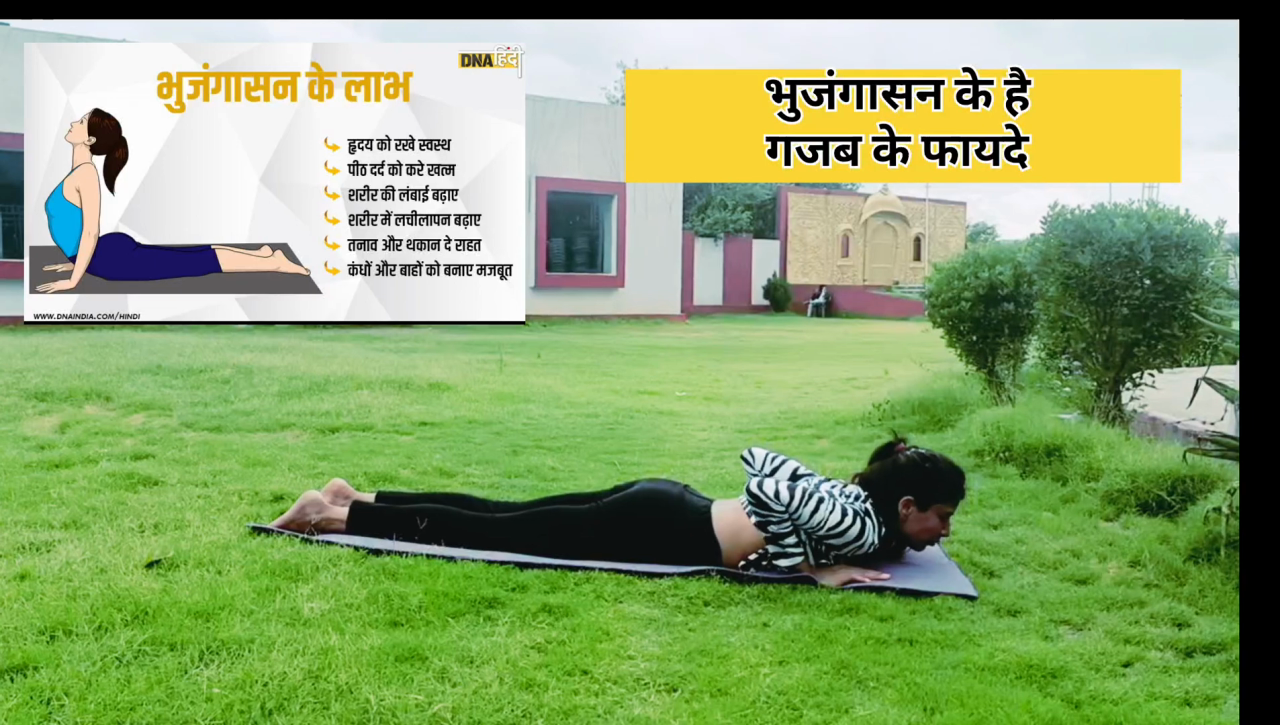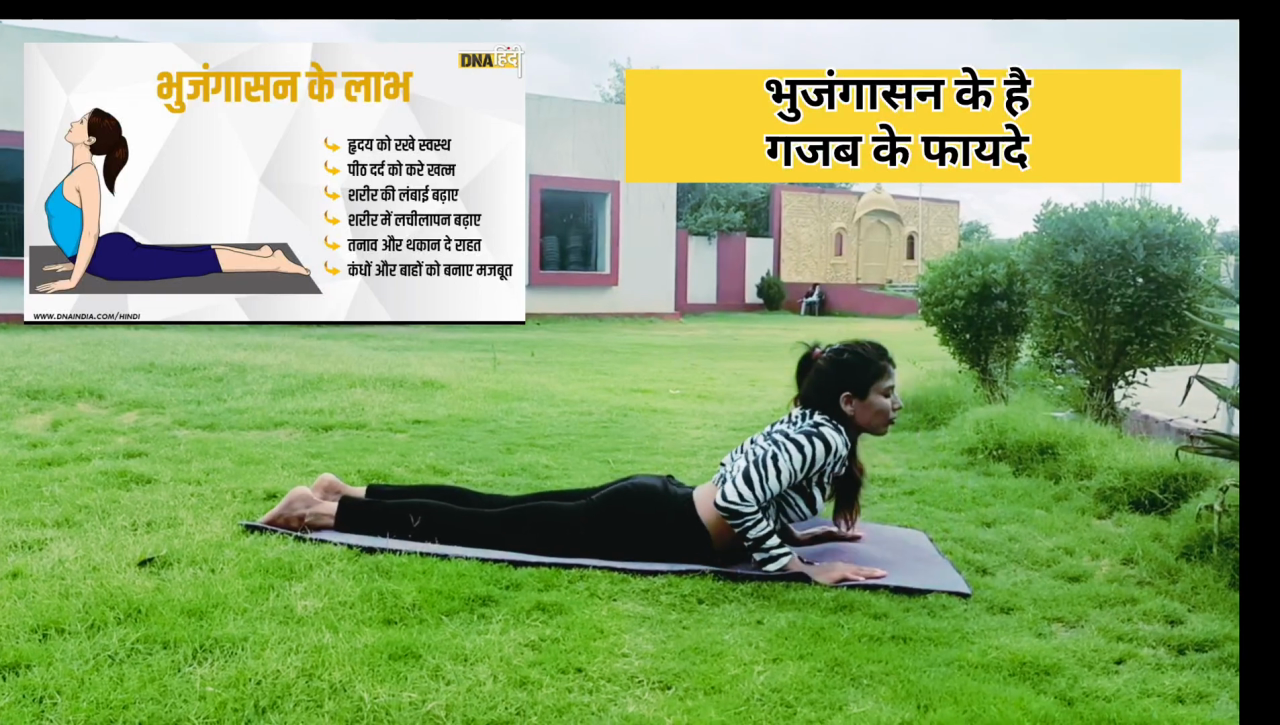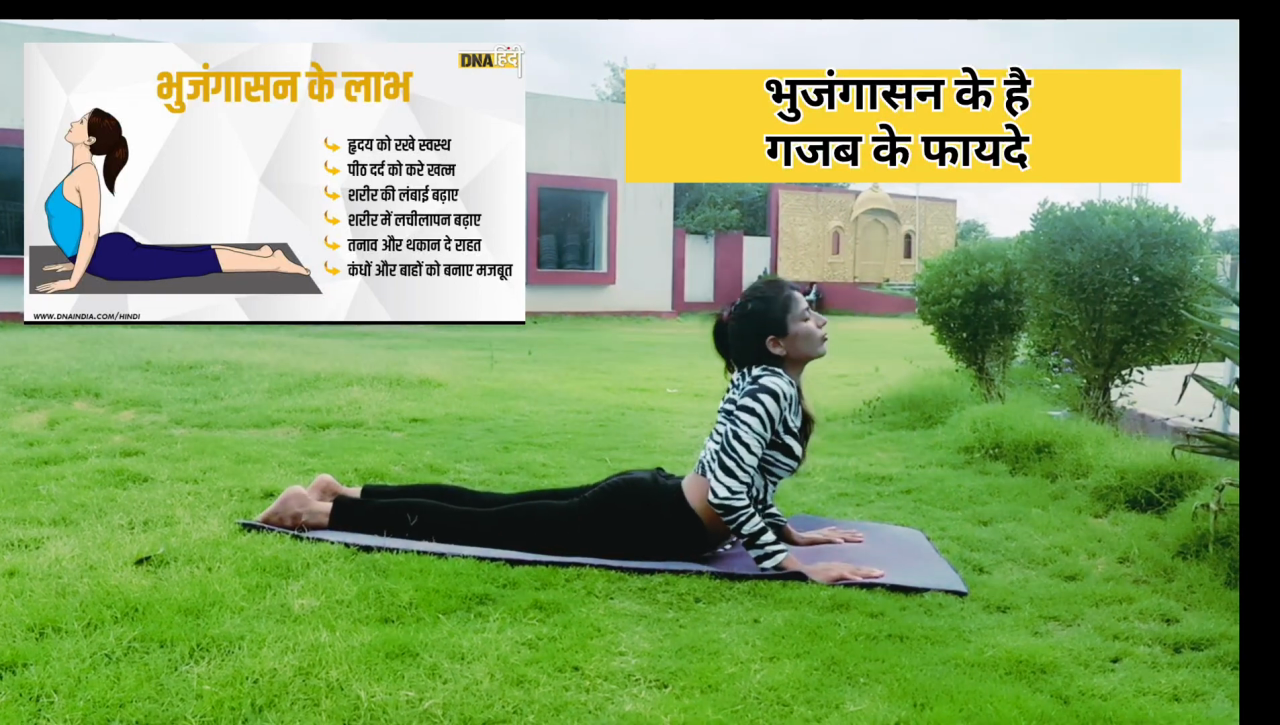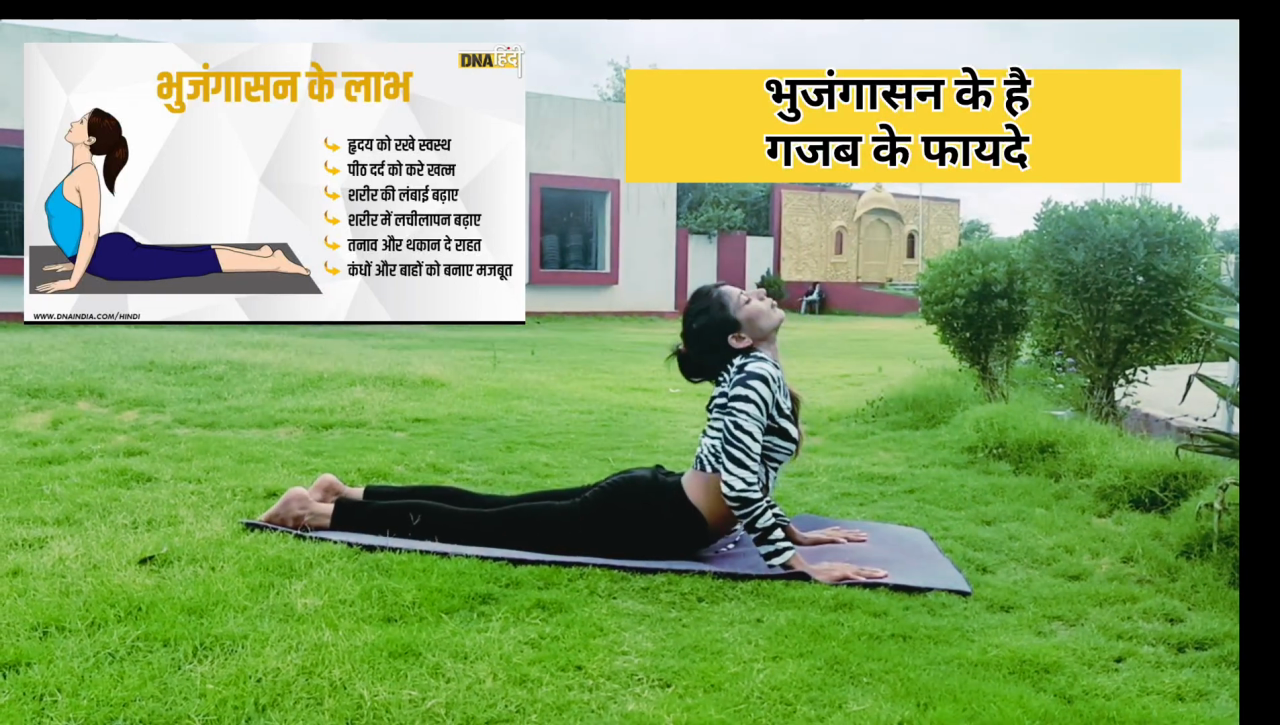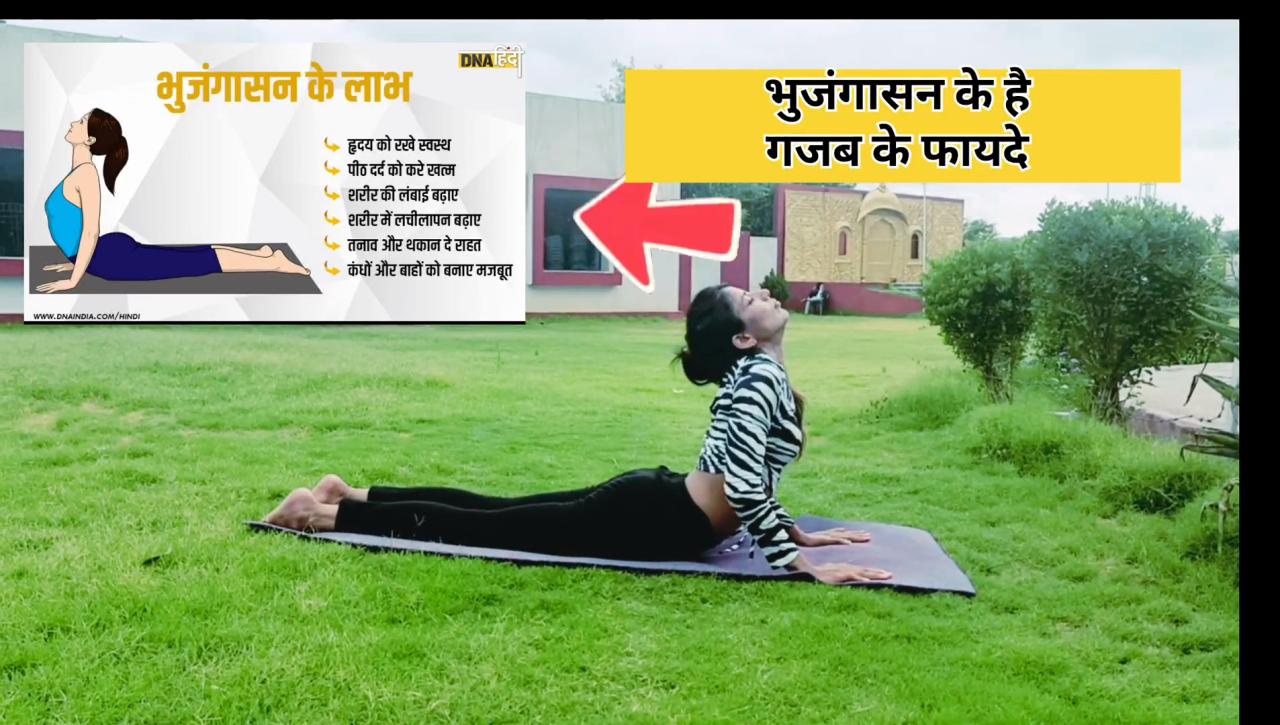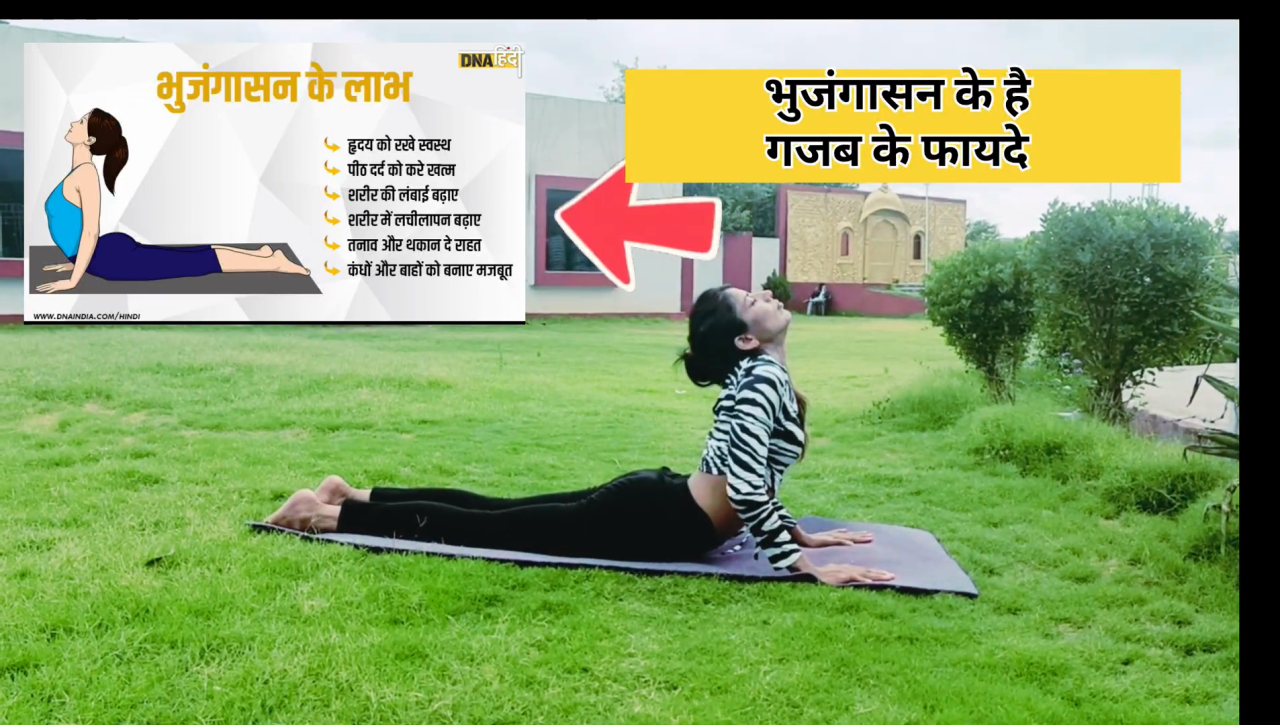
dt=0.5s
person 1, frame 1
left shoulder: (850, 498)
right shoulder: (862, 527)
left elbow: (758, 456)
right elbow: (768, 492)
right wrist: (810, 568)
left hip: (665, 509)
right hip: (662, 532)
left knee: (500, 515)
right knee: (490, 532)
left ankle: (354, 497)
right ankle: (334, 515)
person 1, frame 2
left shoulder: (810, 422)
right shoulder: (827, 440)
right elbow: (737, 502)
left wrist: (798, 533)
right wrist: (797, 565)
left hip: (651, 507)
right hip: (651, 527)
left knee: (491, 507)
right knee: (475, 526)
left ankle: (346, 493)
right ankle: (321, 511)
person 1, frame 3
left shoulder: (766, 380)
right shoulder: (771, 389)
left elbow: (744, 479)
right elbow: (727, 494)
left wrist: (790, 532)
right wrist: (792, 565)
left hip: (645, 500)
right hip: (645, 524)
left knee: (488, 508)
right knee: (470, 526)
left ankle: (342, 492)
right ankle: (317, 510)
person 1, frame 4
left shoulder: (752, 372)
right shoulder: (757, 377)
left elbow: (745, 473)
right elbow: (741, 484)
left wrist: (792, 530)
right wrist: (798, 564)
left hip: (647, 499)
right hip: (647, 519)
left knee: (488, 508)
right knee: (474, 525)
left ankle: (345, 492)
right ankle: (320, 511)
person 1, frame 5
left shoulder: (755, 374)
right shoulder: (760, 377)
left elbow: (749, 474)
right elbow: (744, 486)
left wrist: (796, 532)
right wrist: (802, 564)
left hip: (650, 499)
right hip: (651, 521)
left knee: (495, 510)
right knee: (480, 527)
left ankle: (350, 494)
right ankle: (325, 514)
person 1, frame 6
left shoulder: (758, 375)
right shoulder: (763, 379)
left elbow: (750, 475)
right elbow: (746, 487)
left wrist: (799, 532)
right wrist: (804, 566)
left hip: (653, 500)
right hip: (653, 521)
left knee: (498, 510)
right knee: (486, 527)
left ankle: (355, 494)
right ankle: (329, 514)
person 2, frame 1
left shoulder: (85, 173)
right shoulder: (79, 171)
left elbow: (91, 232)
left wrist: (73, 280)
right wrist: (76, 261)
left hip: (114, 258)
right hip: (109, 253)
left knee: (198, 261)
left ankle: (272, 263)
person 2, frame 2
left shoulder: (86, 173)
right shoulder: (79, 171)
left elbow: (91, 232)
left wrist: (73, 280)
right wrist: (75, 261)
left hip: (115, 258)
right hip: (110, 254)
left knee: (198, 261)
left ankle: (273, 262)
right ankle: (259, 253)
person 2, frame 3
left shoulder: (85, 173)
right shoulder: (79, 171)
left elbow: (91, 232)
left wrist: (74, 280)
right wrist: (76, 260)
left hip: (114, 258)
right hip: (110, 253)
left knee: (198, 261)
left ankle: (273, 263)
person 2, frame 4
left shoulder: (86, 173)
right shoulder: (79, 171)
left elbow: (91, 232)
left wrist: (74, 280)
right wrist: (76, 261)
left hip: (114, 258)
right hip: (110, 253)
left knee: (198, 261)
left ankle: (273, 263)
person 2, frame 5
left shoulder: (85, 173)
right shoulder: (79, 171)
left elbow: (91, 232)
left wrist: (74, 279)
right wrist: (76, 261)
left hip: (114, 258)
right hip: (109, 253)
left knee: (197, 262)
left ankle: (272, 263)
person 2, frame 6
left shoulder: (86, 173)
right shoulder: (79, 171)
left elbow: (91, 232)
left wrist: (74, 280)
right wrist: (76, 260)
left hip: (115, 259)
right hip: (111, 254)
left knee: (198, 261)
left ankle: (273, 263)
